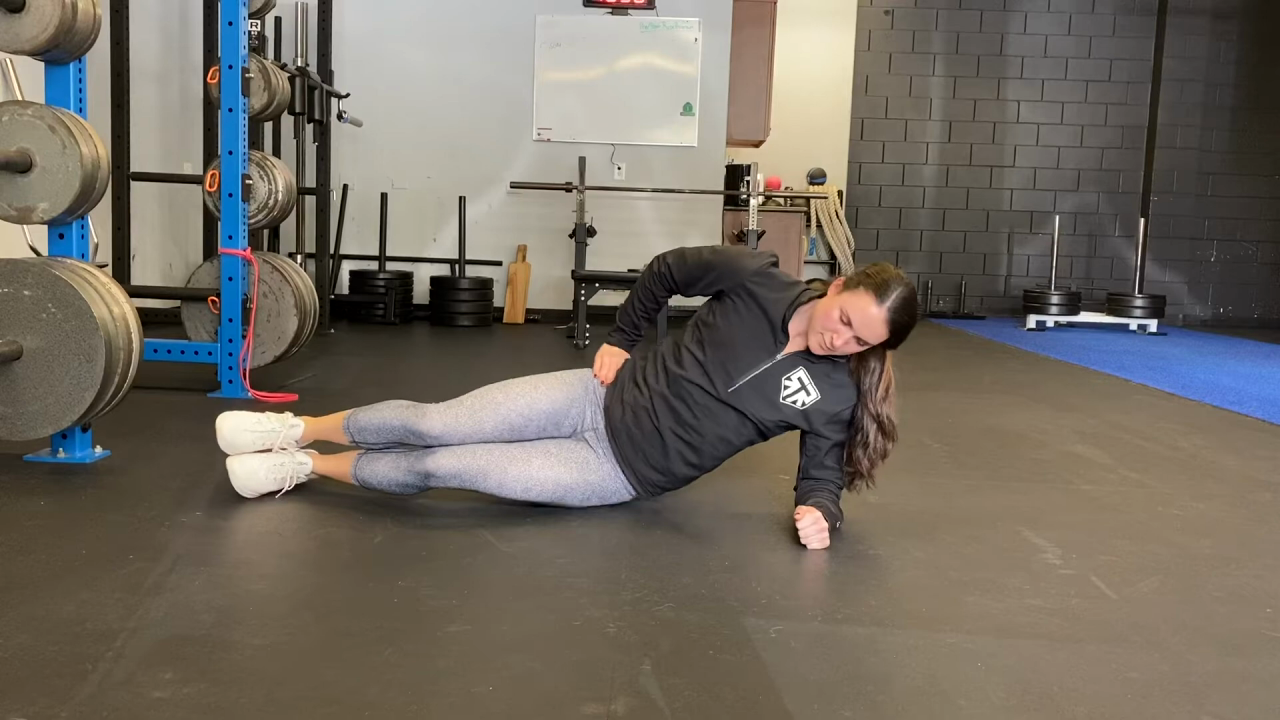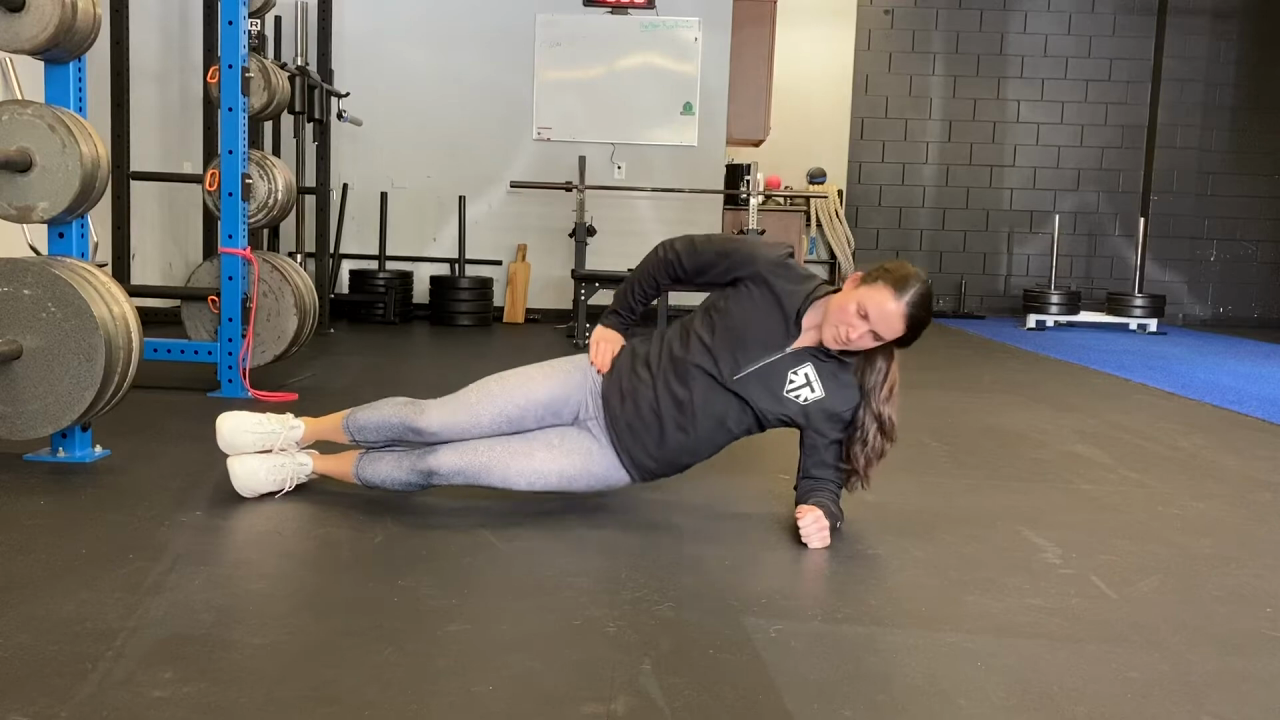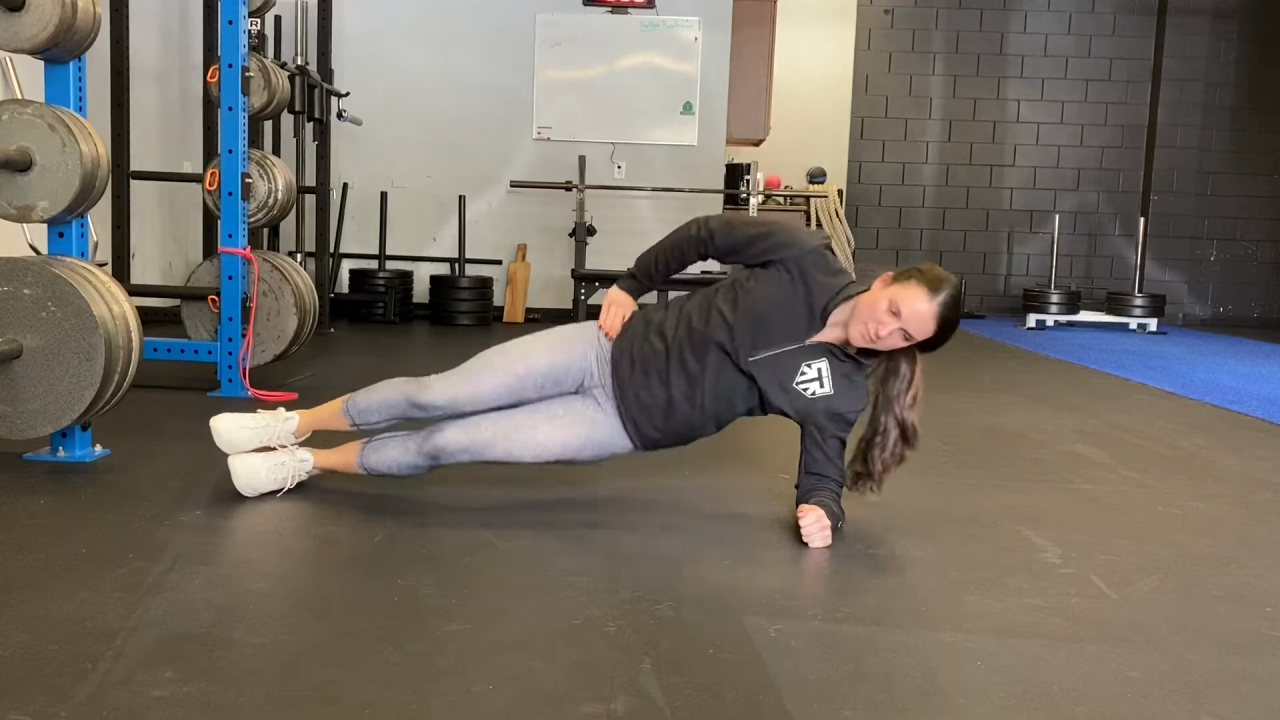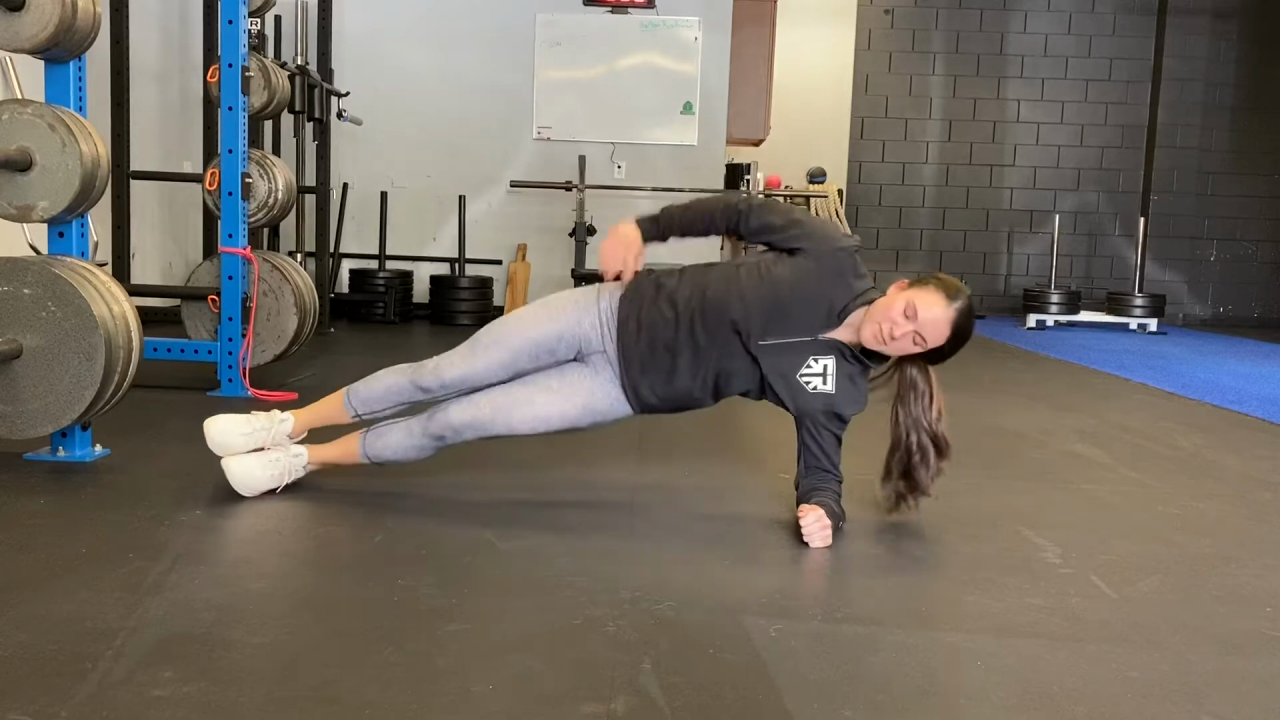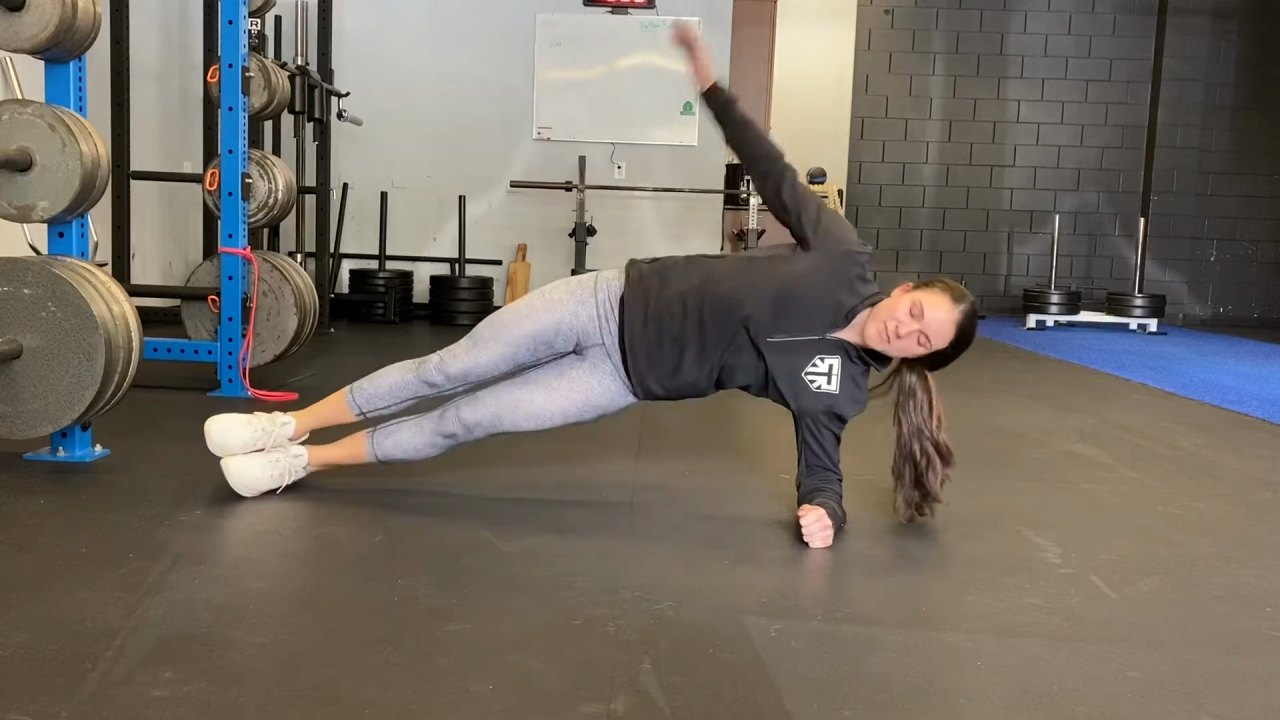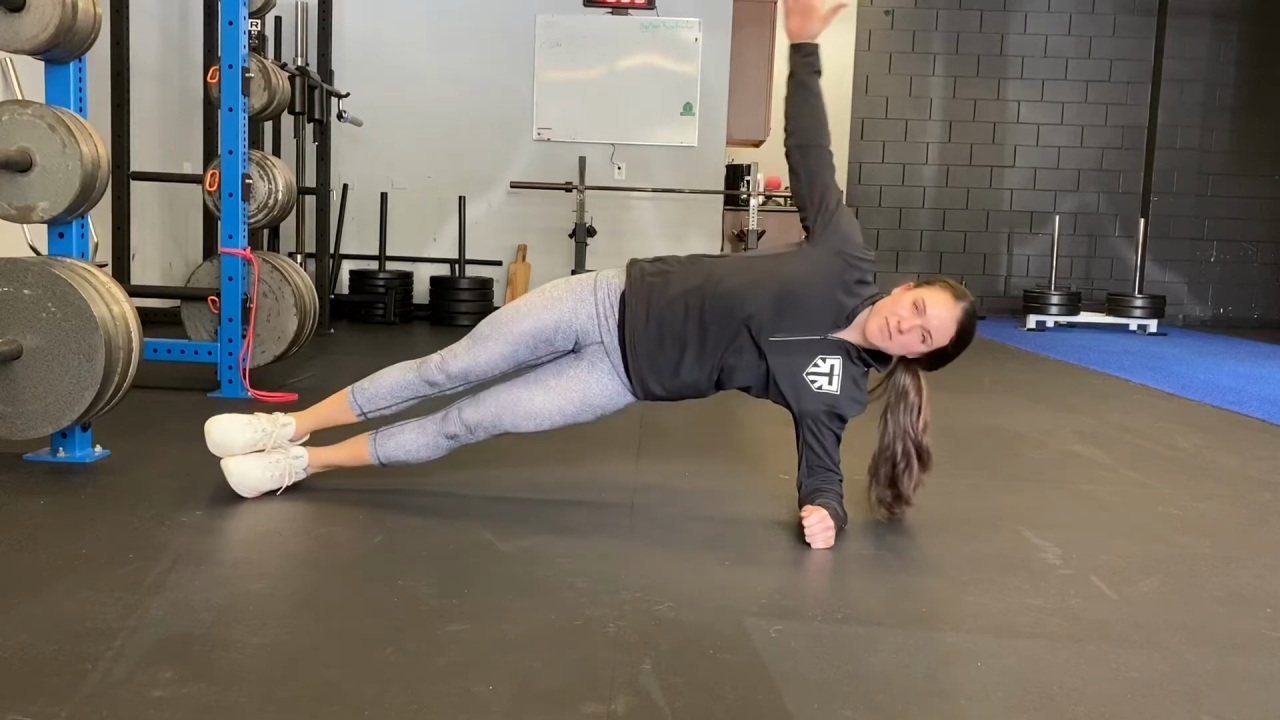
dt=0.2s
person 1, frame 1
left shoulder: (837, 398)
right shoulder: (758, 280)
left elbow: (823, 474)
right elbow: (665, 271)
left wrist: (818, 510)
right wrist: (618, 340)
left hip: (623, 471)
right hip: (605, 396)
left knee: (442, 468)
right knee: (432, 424)
left ankle: (306, 467)
right ankle: (299, 427)
person 1, frame 2
left shoulder: (838, 393)
right shoulder: (774, 271)
left elbow: (823, 470)
right elbow: (672, 257)
left wrist: (819, 510)
right wrist: (614, 322)
left hip: (623, 456)
right hip: (607, 384)
left knee: (442, 465)
right knee: (432, 421)
left ankle: (304, 468)
right ankle: (298, 428)
person 1, frame 3
left shoulder: (843, 390)
right shoulder: (808, 260)
left elbow: (824, 468)
right elbow: (704, 234)
left wrist: (820, 507)
right wrist: (628, 288)
left hip: (629, 421)
right hip: (612, 349)
left knee: (450, 444)
right knee: (437, 395)
left ankle: (304, 465)
right ankle: (293, 422)
person 1, frame 4
left shoulder: (839, 387)
right shoulder: (837, 260)
left elbow: (820, 463)
right elbow: (738, 210)
left wrist: (819, 507)
right wrist: (643, 229)
left hip: (627, 386)
right hip: (613, 313)
left knee: (458, 422)
right knee: (439, 376)
left ankle: (303, 461)
right ankle: (287, 424)
person 1, frame 5
left shoulder: (835, 387)
right shoulder: (841, 251)
left elbow: (819, 466)
right elbow: (769, 169)
left wrist: (819, 507)
right wrist: (711, 84)
left hip: (628, 373)
right hip: (615, 296)
left knee: (461, 421)
right knee: (443, 373)
left ankle: (302, 461)
right ankle: (287, 431)
person 1, frame 6
left shoulder: (836, 387)
right shoulder: (846, 262)
left elbow: (820, 459)
right elbow: (809, 155)
left wrist: (822, 512)
left hip: (627, 375)
right hip: (613, 300)
left knee: (464, 424)
right knee: (446, 372)
left ankle: (302, 465)
right ankle: (289, 428)
